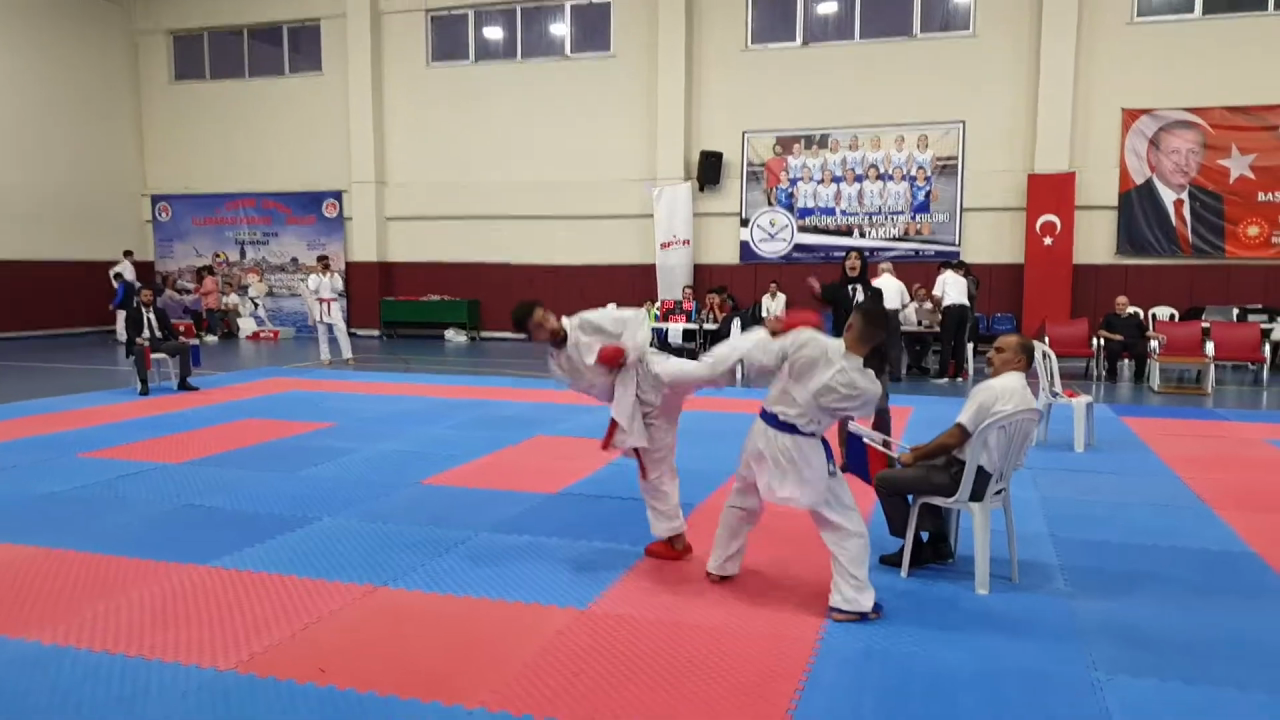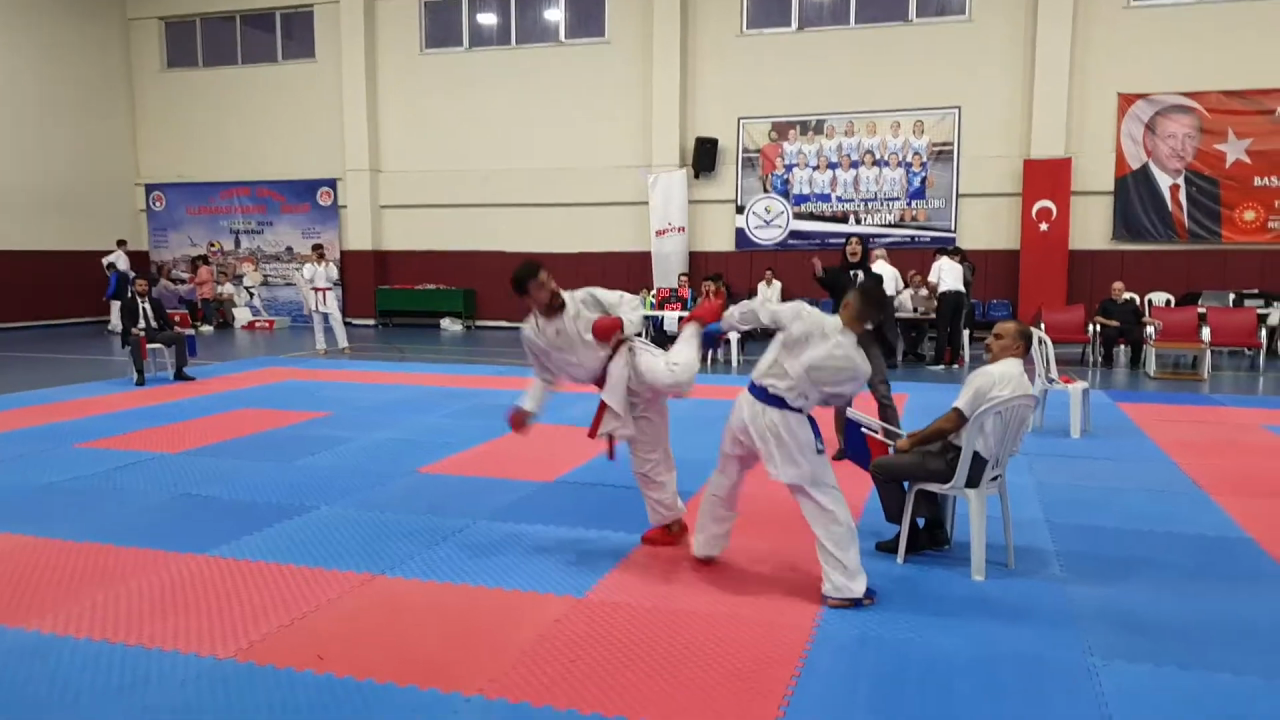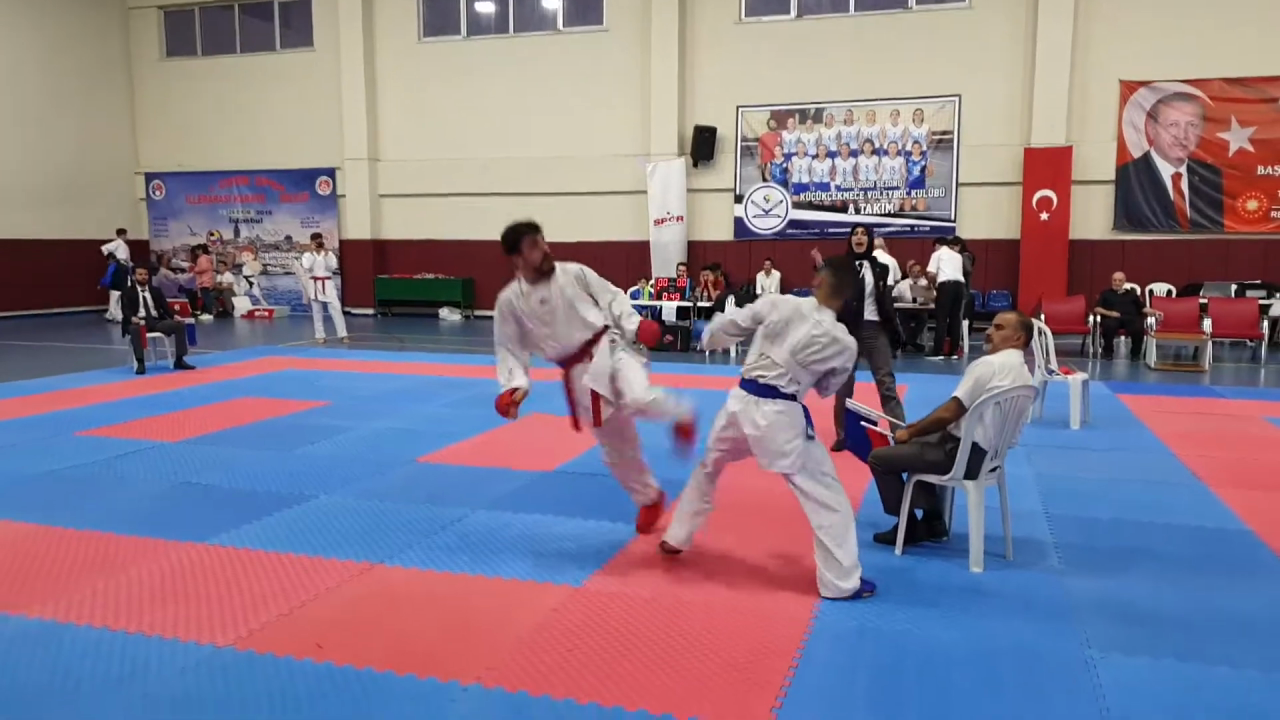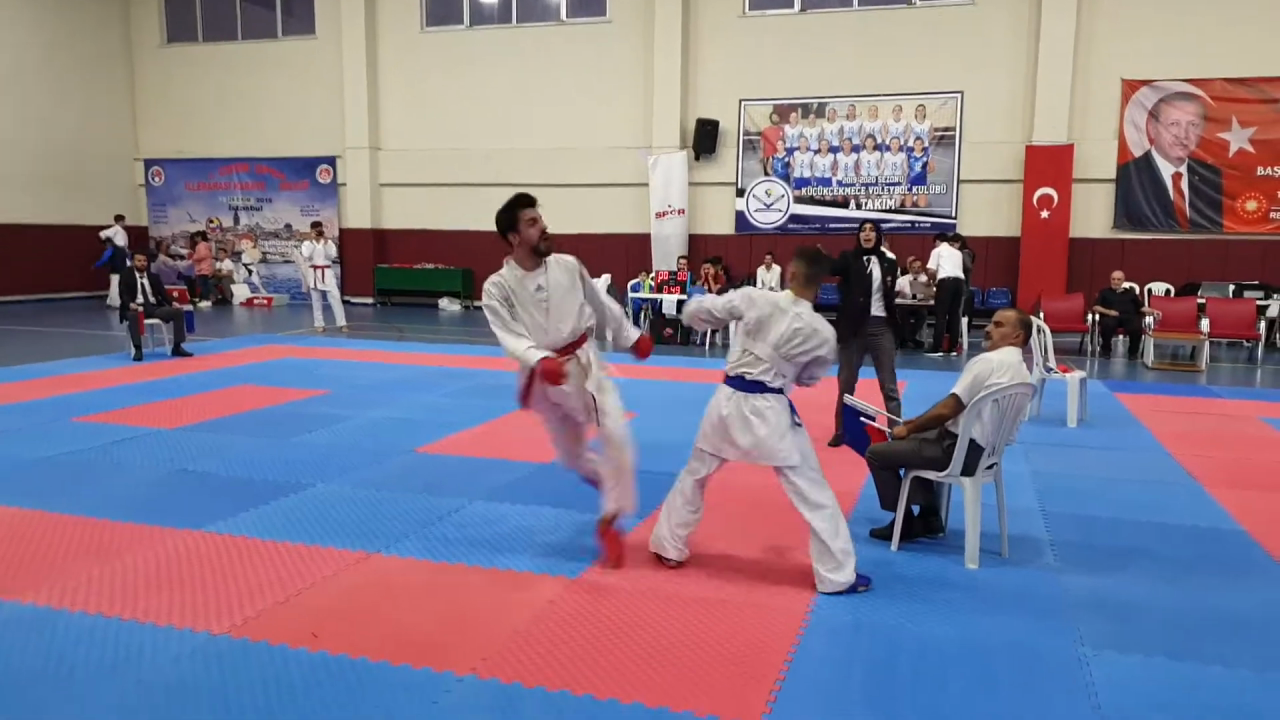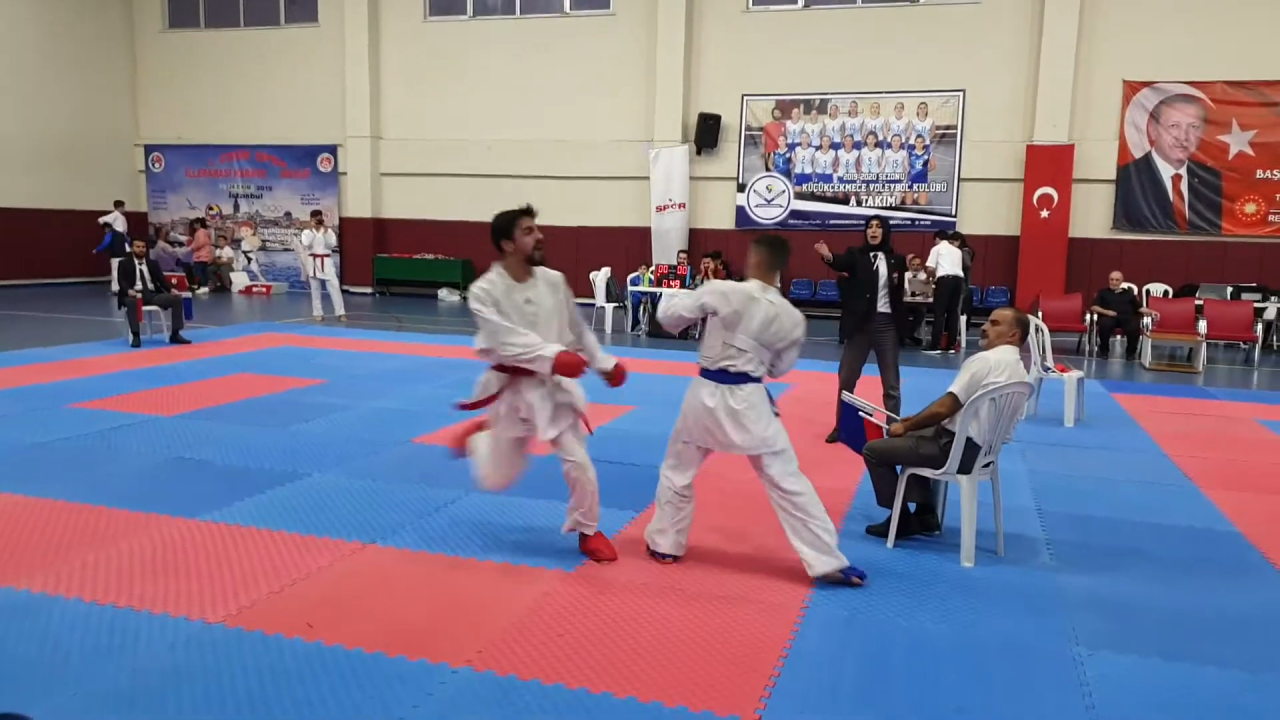
dt=0.1s
person 1, frame 1
left shoulder: (806, 340)
right shoulder: (868, 389)
left elbow: (755, 354)
left wrist: (759, 337)
left hip: (764, 433)
right hip: (801, 450)
left knee: (741, 501)
right knee: (846, 522)
left ankle: (721, 566)
right ankle: (852, 602)
person 1, frame 2
left shoulder: (801, 314)
right shoulder: (859, 366)
left elbow: (755, 311)
left wrist: (723, 322)
left hip: (750, 408)
right hip: (787, 424)
left knee: (727, 477)
right knee: (827, 503)
left ankle: (706, 546)
right ankle: (844, 588)
person 1, frame 3
left shoulder: (777, 304)
right shoulder: (845, 344)
left elbow: (728, 326)
right elbow: (826, 389)
left wrist: (708, 337)
left hip: (741, 402)
right hip: (781, 416)
left knee: (707, 470)
right knee: (825, 493)
left ankle: (677, 538)
right ankle: (841, 580)
person 1, frame 4
left shoulder: (752, 299)
right shoulder: (822, 333)
left elbow: (699, 310)
right elbow: (810, 378)
left wrist: (695, 310)
left hip: (728, 401)
right hip: (770, 411)
left knee: (695, 474)
right knee: (811, 490)
left ankle: (670, 547)
right ankle: (838, 573)
person 1, frame 5
left shoulder: (723, 291)
right shoulder: (791, 318)
left elbow: (670, 314)
right elbow: (778, 369)
left wrist: (679, 312)
left hip: (706, 393)
right hip: (747, 400)
left knee: (677, 468)
right knee: (786, 480)
left ankle: (664, 543)
right ankle: (827, 561)
person 2, frame 1
left shoulder: (586, 322)
right shoulder: (558, 363)
left elbow: (636, 318)
left wrist: (626, 349)
left hip: (649, 376)
right hip: (640, 404)
left knee: (706, 370)
right knee: (653, 470)
right ankle: (674, 538)
person 2, frame 2
left shoulder: (586, 298)
right shoulder: (531, 335)
left elbow: (629, 303)
right elbow: (547, 375)
left wrist: (620, 323)
right wrist: (526, 407)
left hip: (633, 364)
right hip: (616, 388)
left knee: (669, 378)
right knee: (648, 459)
left ankle: (696, 320)
right ankle: (670, 522)
person 2, frame 3
left shoulder: (573, 274)
right shoulder: (509, 302)
left elbow: (612, 296)
right elbow: (511, 350)
left wrist: (635, 324)
right wrist: (515, 385)
left hip: (609, 353)
right hip: (581, 375)
left knee: (639, 399)
right knee: (616, 449)
left ankle: (680, 417)
right ankle: (650, 497)
person 2, frame 4
left shoulder: (567, 265)
right shoulder: (498, 287)
left elbow: (600, 301)
right elbow: (510, 337)
left wrist: (631, 334)
right wrist: (539, 360)
left hip: (584, 368)
right hip: (549, 378)
left knee: (614, 437)
right knee: (570, 450)
left ankle: (611, 520)
right ankle: (596, 470)
person 2, frame 5
left shoulder: (554, 281)
right shoulder: (484, 291)
left elbow: (576, 327)
right elbow: (505, 341)
left wrist: (604, 363)
right wrist: (554, 355)
left hip: (554, 386)
right hip: (512, 391)
left knee: (579, 467)
right knee: (495, 477)
left ankle: (589, 533)
right ankle: (478, 435)
person 3, frame 1
left shoulder: (991, 388)
right shoulder: (1026, 396)
left elbow: (954, 438)
left wrist: (914, 456)
right wrist: (927, 449)
right hip: (993, 476)
left knee: (885, 480)
right knee: (926, 466)
left ankle: (915, 549)
right ankle: (938, 544)
person 3, frame 2
left shoulder: (990, 373)
right shoulder: (1023, 383)
left elbow: (950, 423)
left wrist: (911, 441)
right wrist: (922, 437)
right hip: (989, 463)
left knee: (881, 466)
right knee: (921, 454)
left ankle: (911, 534)
right ankle: (934, 530)
person 3, frame 3
left shoulder: (989, 364)
right shoulder: (1023, 374)
left elbow: (949, 412)
left wrist: (910, 432)
right wrist: (921, 427)
right hip: (988, 454)
left knee: (880, 457)
right knee: (919, 445)
left ankle: (909, 526)
right ankle: (933, 521)
person 3, frame 4
left shoulder: (989, 360)
right shoulder: (1022, 371)
left elbow: (947, 409)
left wrist: (909, 428)
right wrist: (918, 423)
right hip: (984, 451)
left knee: (877, 453)
right knee: (914, 442)
left ankle: (906, 522)
right ankle: (929, 517)
person 3, frame 5
left shoulder: (986, 359)
right shoulder: (1019, 370)
left elbow: (944, 408)
left wrist: (906, 426)
right wrist: (915, 421)
right hip: (981, 449)
left knee: (874, 450)
right knee: (911, 440)
left ankle: (902, 520)
right ankle: (925, 515)
person 4, frame 1
left shoulder: (874, 293)
right shoulder: (835, 288)
right elbow: (828, 297)
left wrist: (884, 355)
right wrist: (819, 292)
left hip: (870, 352)
left knee: (880, 406)
right ankle: (847, 456)
person 4, frame 2
left shoulder: (874, 277)
right shoulder: (837, 275)
left elbow: (878, 309)
right elbow: (828, 283)
left wrist: (886, 340)
right wrist: (819, 274)
left hip: (871, 338)
left knee: (882, 392)
right ankle: (844, 443)
person 4, frame 3
left shoulder: (880, 268)
left elbow: (885, 301)
left wrist: (895, 333)
right wrist: (820, 265)
left hip: (876, 329)
right hip: (848, 330)
left knee: (887, 385)
right knee: (843, 387)
right ankle: (842, 434)
person 4, frame 4
left shoulder: (888, 264)
right shoulder: (849, 259)
left elbow: (890, 296)
right elbow: (836, 268)
left wrist: (894, 320)
left hip: (882, 327)
right hip: (855, 327)
left knee: (888, 384)
right knee: (846, 382)
right ankle: (842, 430)
person 4, frame 5
left shoulder: (896, 260)
right shoulder: (855, 255)
left elbow: (898, 293)
right elbow: (842, 263)
left wrist: (901, 325)
right wrist: (829, 257)
left hip: (887, 324)
right hip: (859, 323)
left knee: (891, 382)
right knee: (847, 378)
